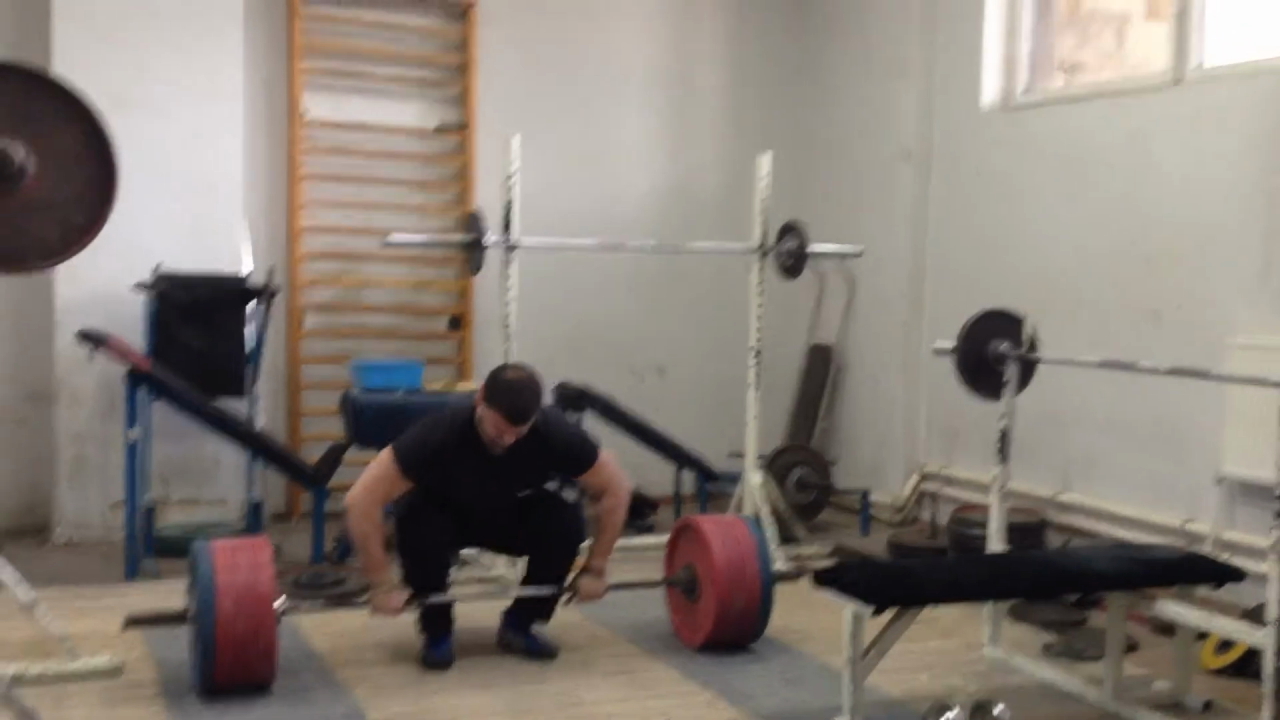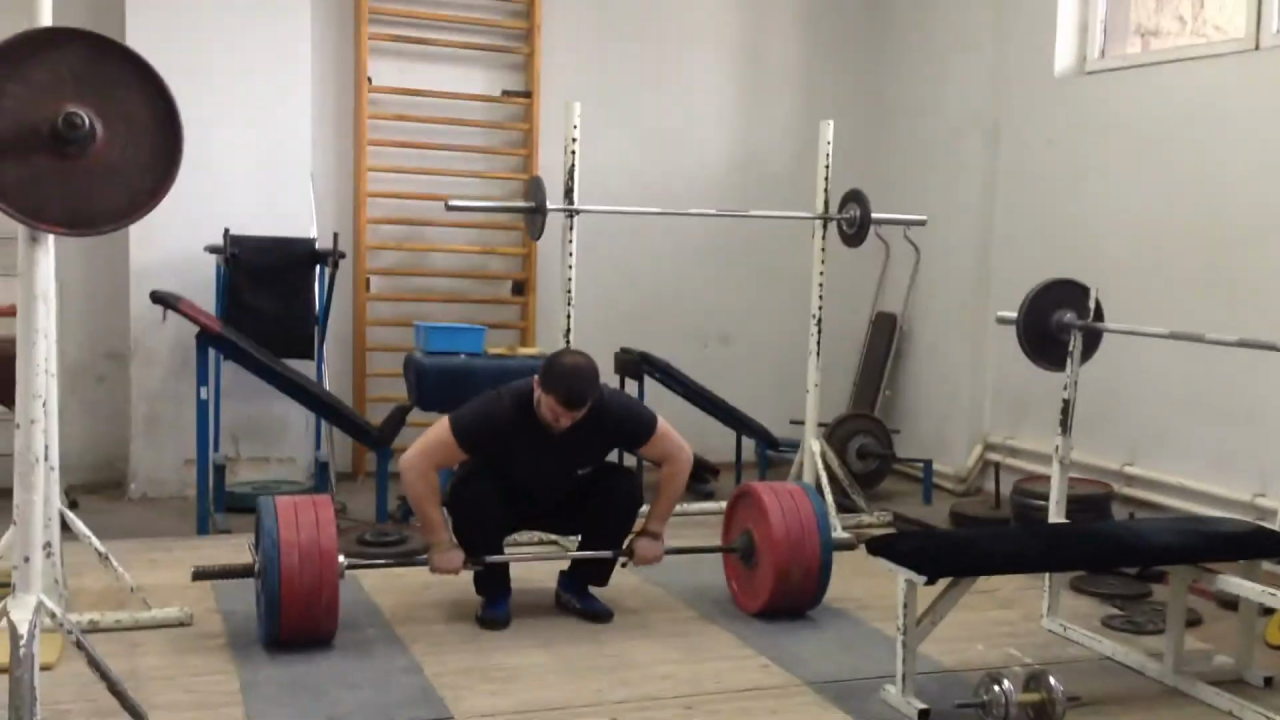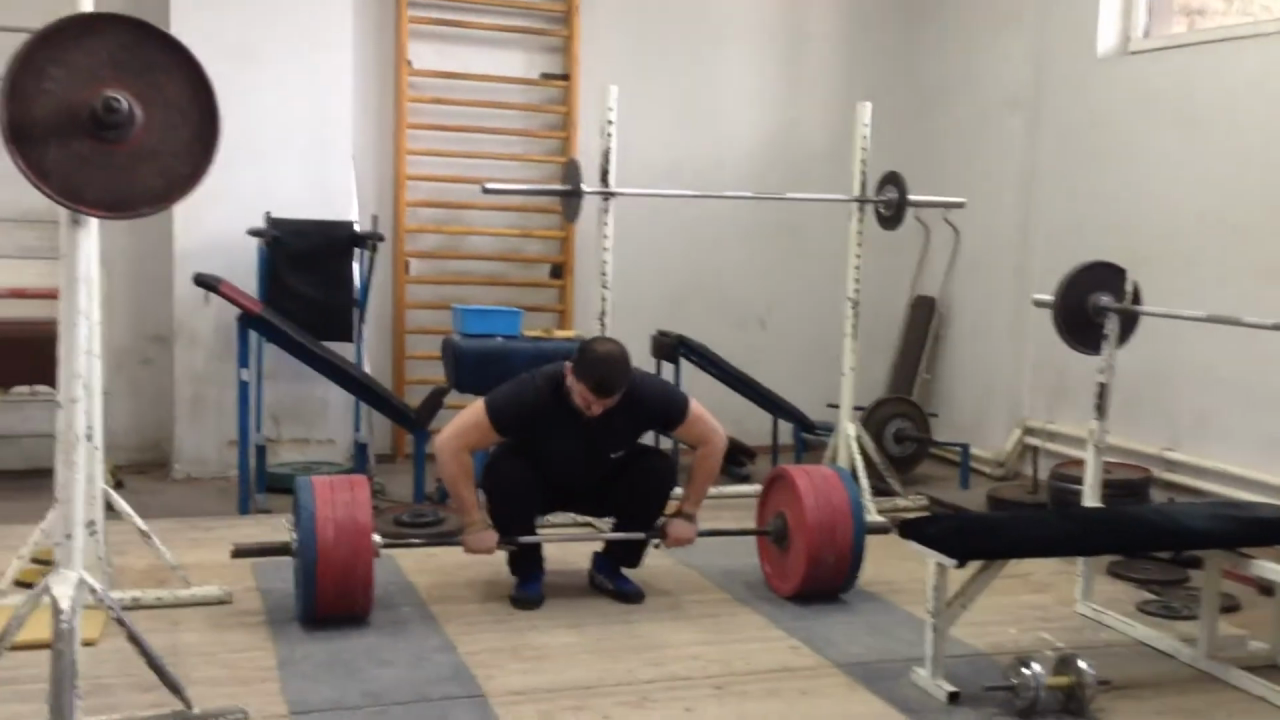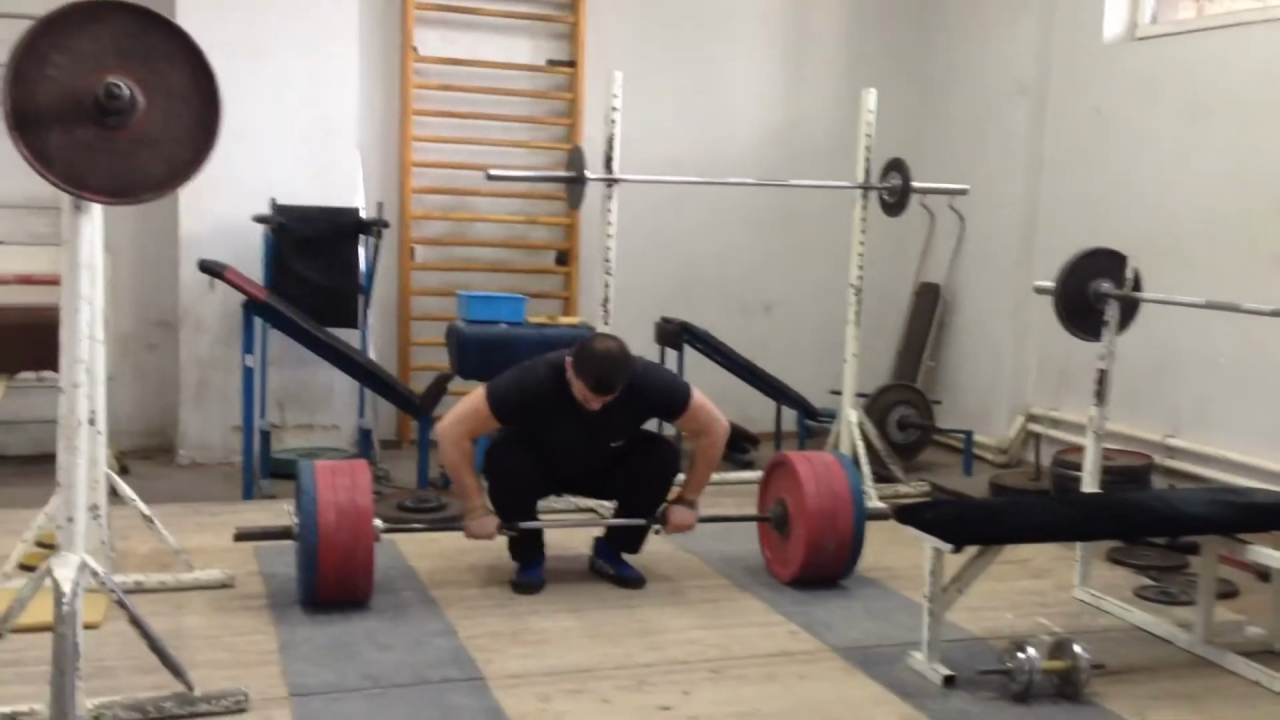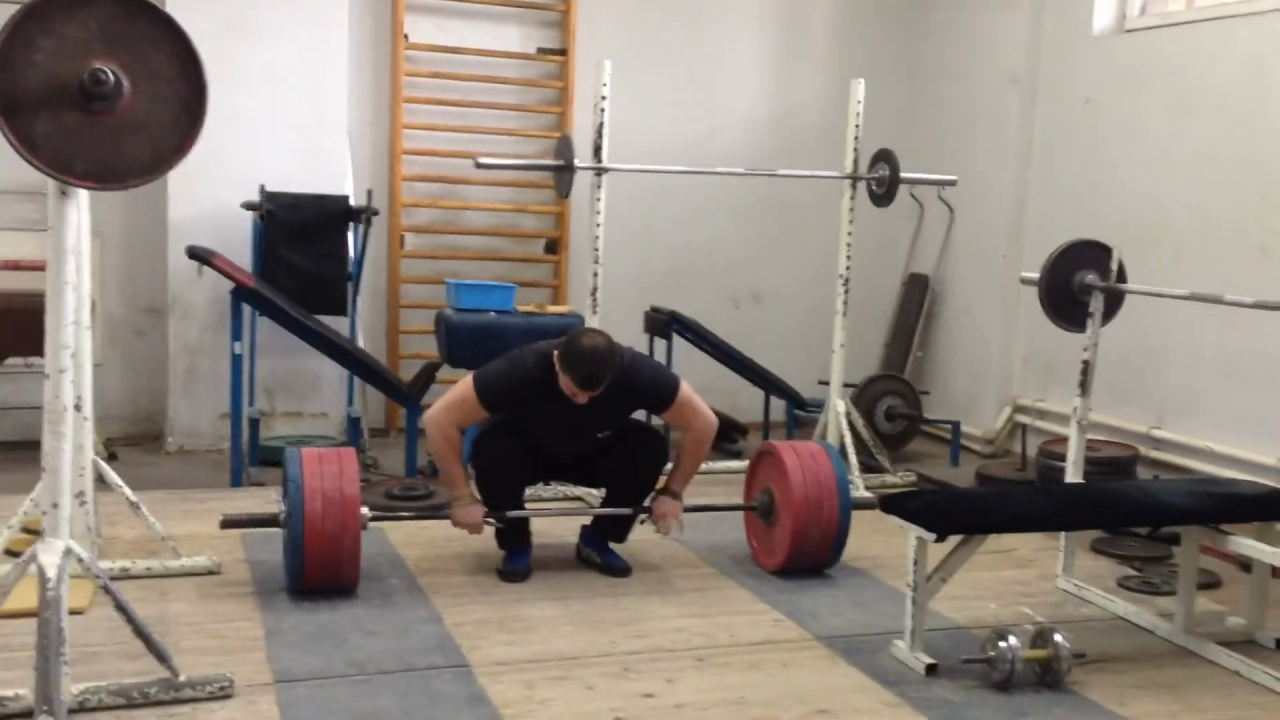
dt=0.2s
person 1, frame 1
left shoulder: (556, 434)
right shoulder: (440, 433)
left elbow: (617, 489)
right elbow: (360, 500)
left wrist: (595, 568)
right wrist: (384, 585)
left hip: (512, 516)
right hip: (444, 514)
left knee: (566, 522)
right knee: (418, 528)
left ankle: (519, 623)
right ankle: (437, 631)
person 1, frame 2
left shoulder: (614, 410)
right shoulder: (499, 409)
left elbow: (679, 456)
right elbow: (414, 463)
left wrist: (653, 532)
right wrist: (441, 544)
left hip: (569, 501)
right hip: (501, 502)
left knee: (625, 488)
right knee: (470, 496)
left ankle: (575, 585)
right ankle: (494, 592)
person 1, frame 3
left shoulder: (647, 393)
right shoulder: (532, 392)
left elbow: (713, 439)
right elbow: (449, 443)
left wrist: (687, 513)
right wrist: (475, 524)
left hip: (602, 484)
right hip: (537, 482)
left knee: (659, 470)
right knee: (504, 475)
left ankle: (609, 566)
right ankle: (528, 572)
person 1, frame 4
left shoulder: (649, 382)
right shoulder: (534, 380)
left elbow: (716, 429)
right elbow: (450, 430)
left wrist: (687, 501)
right wrist: (476, 510)
left hip: (605, 466)
right hip: (539, 464)
left knee: (663, 457)
right knee: (505, 462)
left ankle: (609, 552)
right ankle: (529, 557)
person 1, frame 5
left shoulder: (637, 373)
right shoulder: (521, 369)
left elbow: (704, 423)
right elbow: (438, 419)
left wrist: (671, 493)
right wrist: (462, 499)
left hip: (594, 453)
right hip: (526, 451)
left knee: (651, 448)
right knee: (493, 451)
left ankle: (596, 540)
right ankle: (515, 544)
